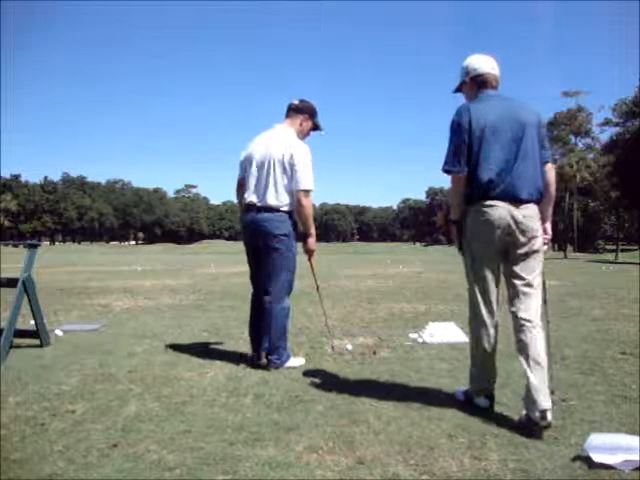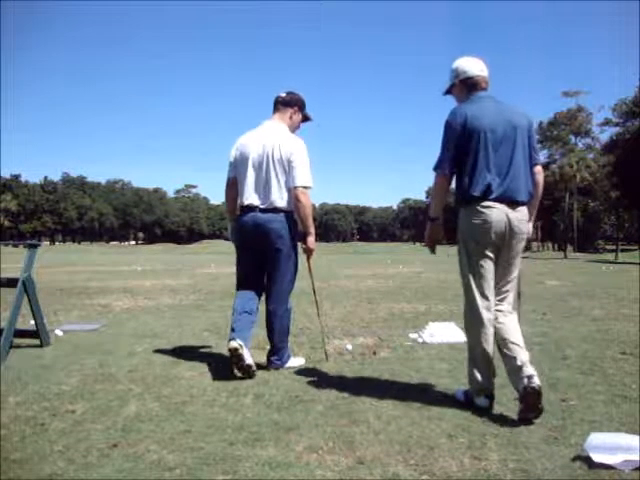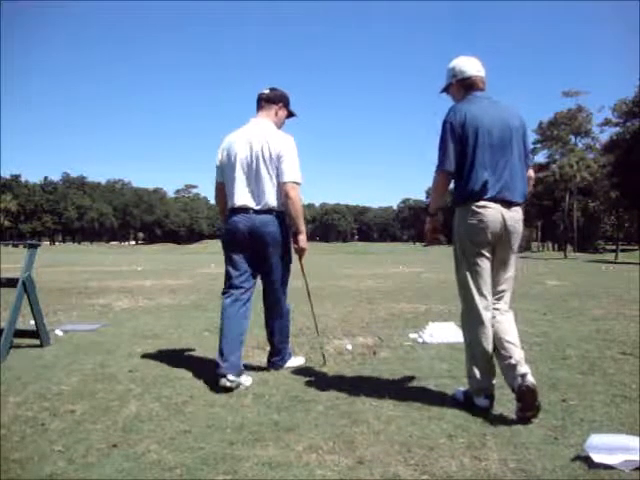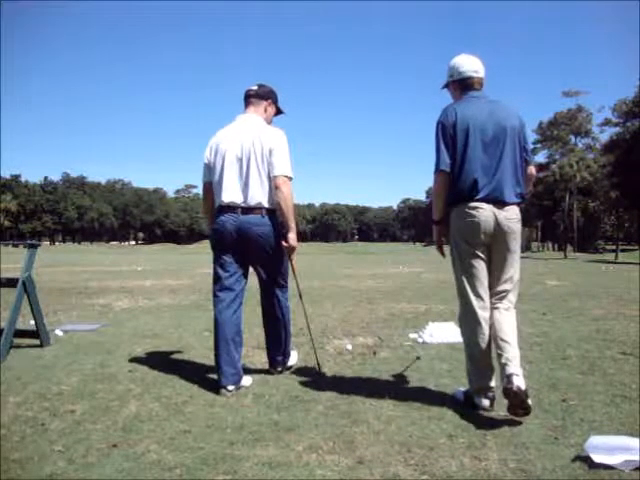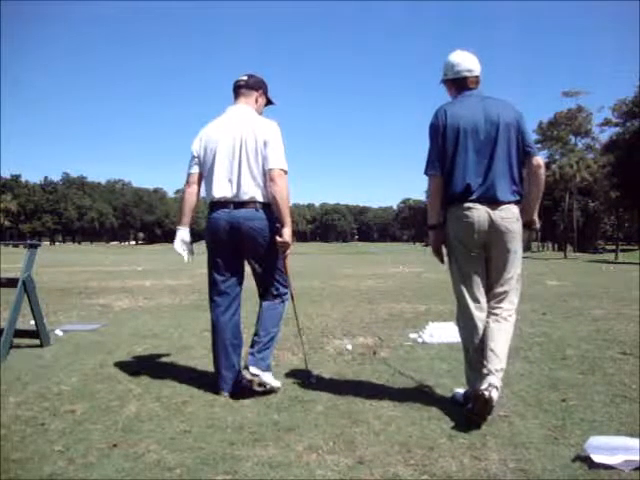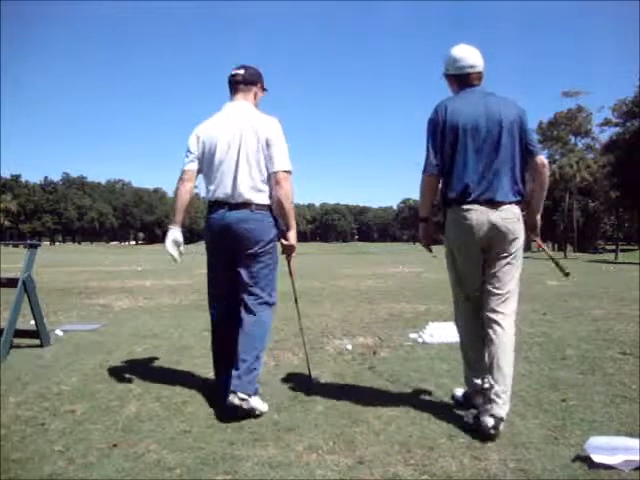
dt=0.2s
person 1, frame 1
left shoulder: (466, 114)
right shoulder: (530, 114)
left elbow: (458, 178)
right elbow: (548, 172)
left wrist: (456, 222)
right wrist: (546, 219)
left hip: (486, 214)
right hip: (527, 215)
left knee: (484, 308)
right knee: (528, 309)
left ankle: (481, 391)
right ankle: (538, 402)
person 1, frame 2
left shoulder: (461, 115)
right shoulder: (520, 117)
left elbow: (444, 177)
right elbow: (538, 174)
left wrist: (433, 220)
right wrist: (530, 216)
left hip: (479, 214)
right hip: (517, 214)
left knee: (480, 306)
right knee: (504, 304)
left ankle: (481, 390)
right ankle: (525, 376)
person 1, frame 3
left shoulder: (457, 114)
right shoulder: (514, 117)
left elbow: (445, 174)
right elbow: (529, 175)
left wrist: (432, 214)
left hip: (474, 213)
right hip: (512, 214)
left knee: (478, 305)
right knee: (501, 303)
left ankle: (481, 390)
right ankle: (521, 375)
person 1, frame 4
left shoulder: (451, 115)
right shoulder: (512, 116)
left elbow: (443, 175)
right elbow: (530, 173)
left wrist: (437, 221)
left hip: (468, 214)
right hip: (508, 215)
left knee: (475, 305)
right knee: (503, 301)
left ankle: (481, 389)
right ankle: (513, 377)
person 1, frame 5
left shoulder: (444, 115)
right shoulder: (509, 111)
left elbow: (436, 178)
right elbow: (536, 165)
left wrist: (434, 227)
right wrist: (531, 210)
left hip: (464, 215)
right hip: (507, 214)
left knee: (472, 307)
right knee: (503, 305)
left ankle: (477, 388)
right ankle: (490, 385)
person 1, frame 6
left shoulder: (444, 111)
right shoulder: (512, 109)
left elbow: (432, 174)
right elbow: (540, 164)
left wrist: (424, 219)
right wrist: (534, 212)
left hip: (463, 216)
right hip: (508, 216)
left knee: (469, 309)
right knee: (502, 312)
left ankle: (477, 390)
right ankle: (494, 410)
person 2, frame 1
left shoulder: (256, 142)
right shoulder: (297, 147)
left elbow: (240, 188)
right elbow: (303, 198)
right wrist: (310, 234)
left hip: (251, 218)
right hip: (279, 222)
left knee: (260, 289)
right knee: (277, 292)
left ankle: (259, 349)
right ankle: (277, 356)
person 2, frame 2
left shoulder: (244, 140)
right shoulder: (293, 143)
left elbow: (231, 189)
right elbow: (300, 195)
left wrist: (233, 223)
right wrist: (309, 232)
left hip: (247, 220)
right hip: (278, 222)
left knee: (247, 287)
right knee: (279, 293)
left ankle: (239, 338)
right ankle: (279, 356)
person 2, frame 3
left shoulder: (229, 141)
right shoulder: (281, 140)
left elbow: (220, 192)
right elbow: (290, 191)
left wrist: (228, 224)
right wrist: (300, 231)
left hip: (237, 222)
right hip: (271, 223)
left knee: (235, 293)
right knee: (276, 294)
left ankle: (229, 369)
right ankle: (279, 356)
person 2, frame 4
left shoulder: (218, 138)
right shoulder: (272, 135)
left elbow: (208, 192)
right elbow: (281, 185)
left wrist: (214, 227)
right wrist: (291, 229)
left hip: (225, 221)
right hip: (262, 221)
left knee: (227, 297)
right knee: (274, 292)
left ankle: (229, 376)
right ankle: (279, 358)
person 2, frame 5
left shoulder: (207, 131)
right shoulder: (265, 126)
left elbow: (192, 185)
right elbow: (276, 179)
left wrist: (183, 227)
right wrist: (286, 225)
left hip: (219, 217)
right hip: (257, 216)
left knee: (224, 299)
right knee: (275, 291)
left ankle: (228, 378)
right ankle: (257, 363)
person 2, frame 6
left shoulder: (205, 128)
right shoulder: (267, 124)
left elbow: (186, 181)
right elbow: (280, 181)
left wrist: (175, 226)
right wrist: (290, 227)
left hip: (217, 219)
right hip: (256, 219)
left knee: (222, 305)
right knee: (258, 302)
left ankle: (225, 383)
right ankle: (243, 386)
